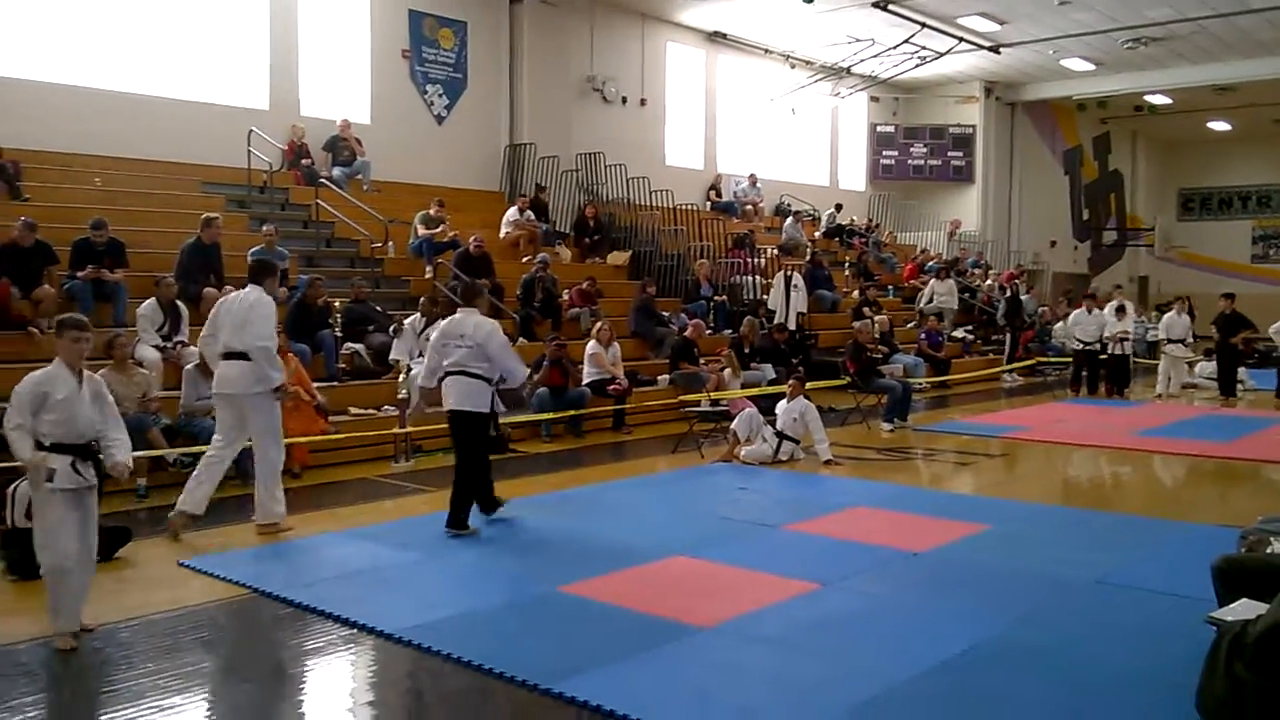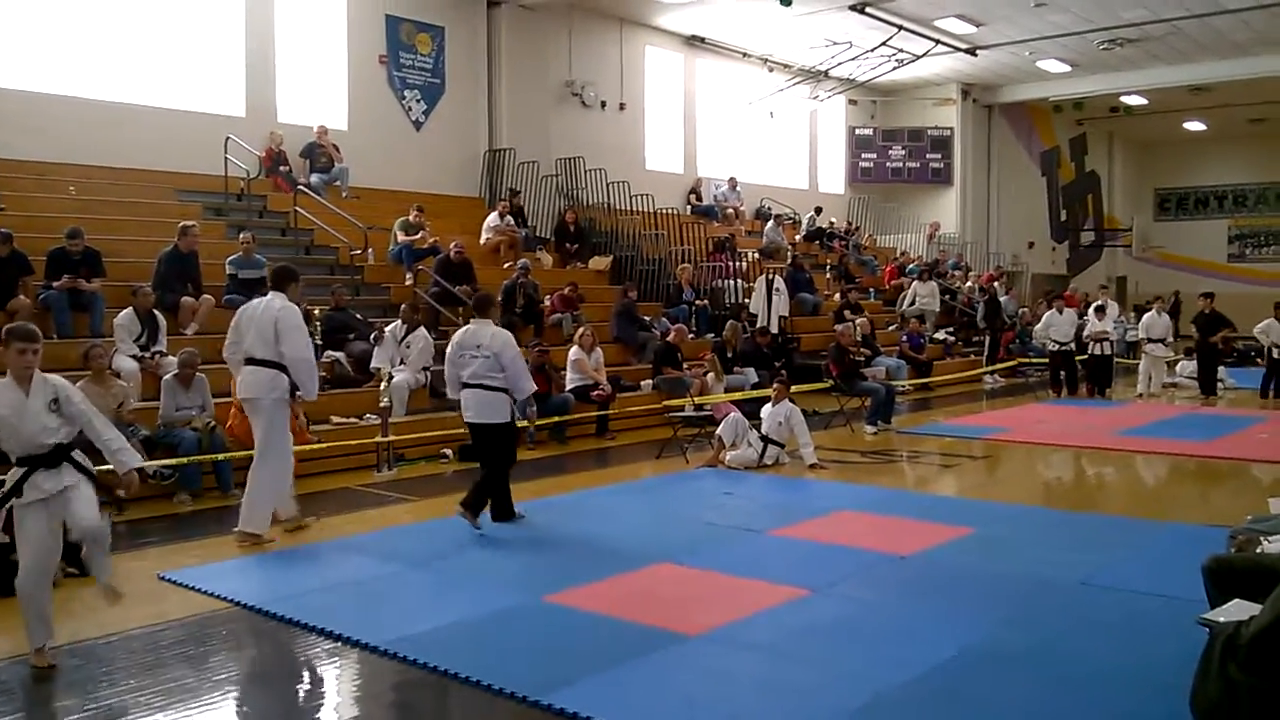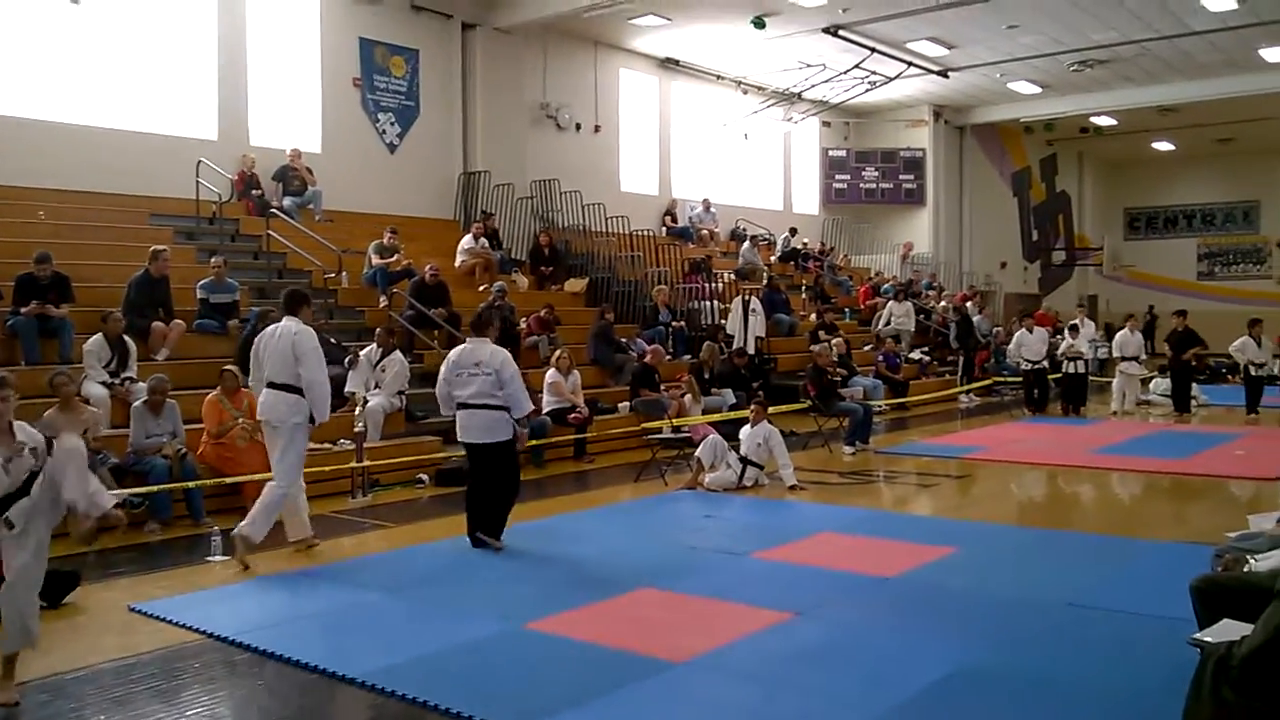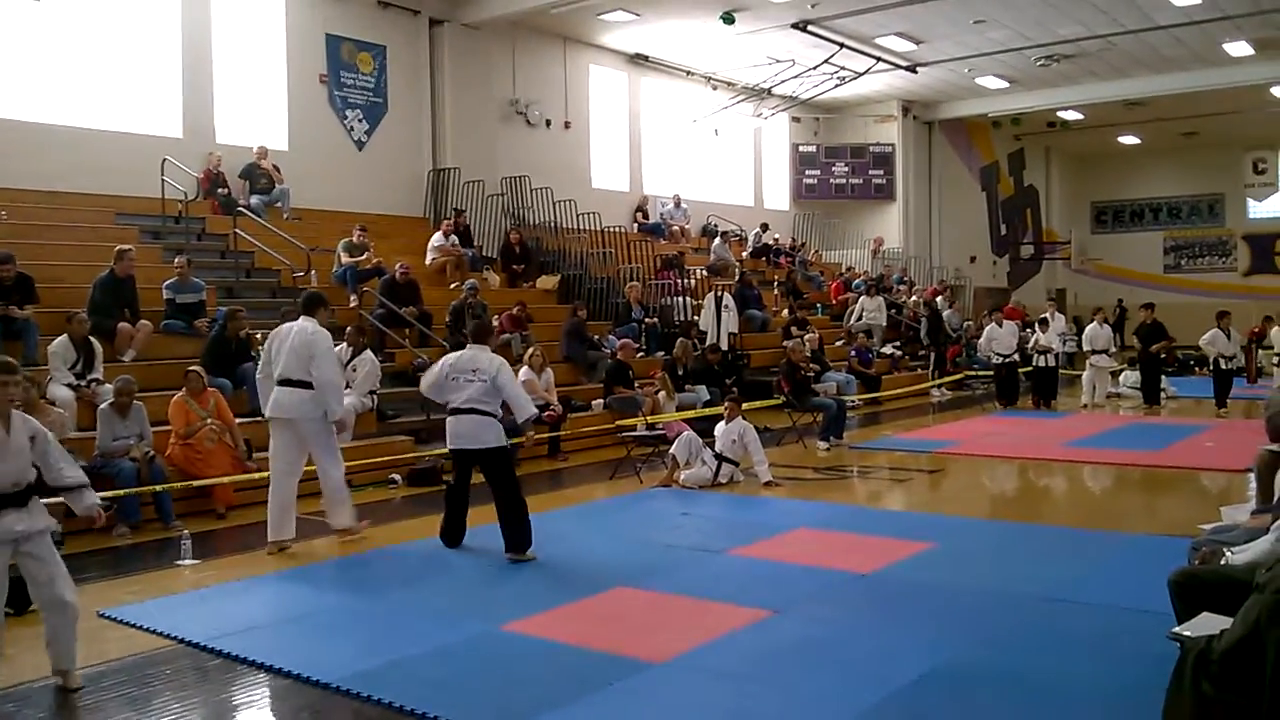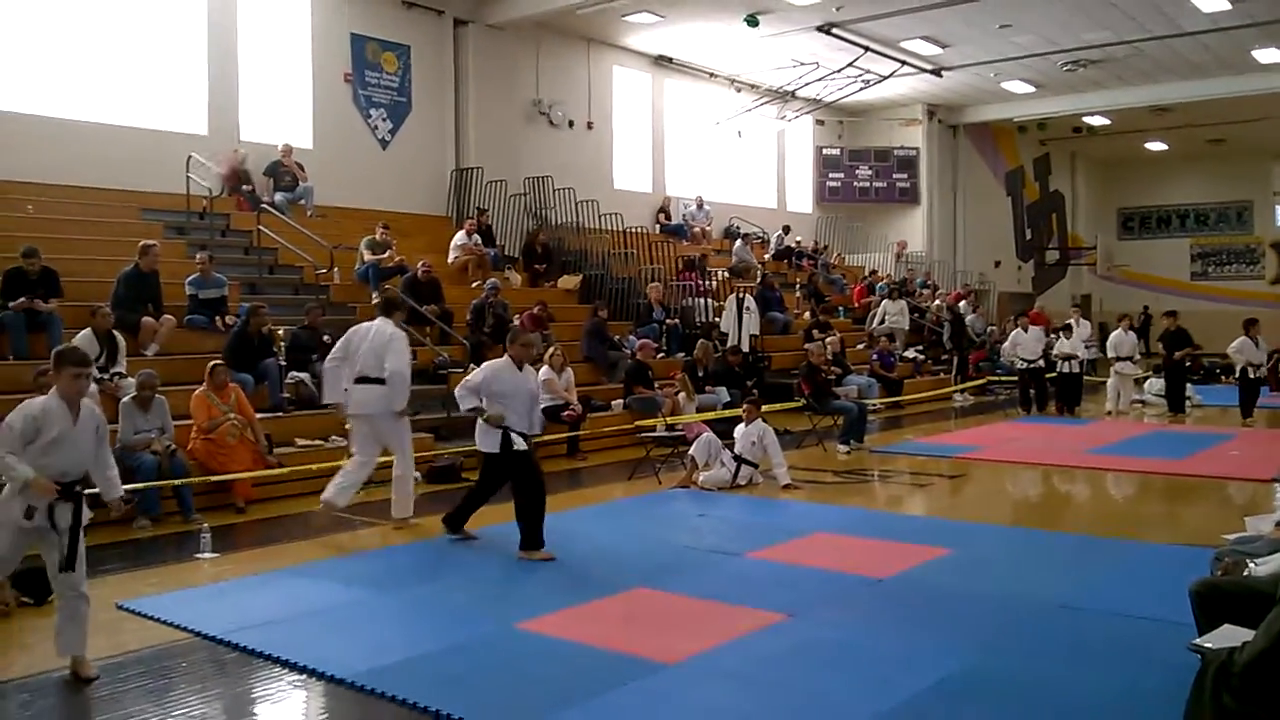
dt=0.3s
person 1, frame 1
left shoulder: (96, 385)
right shoulder: (37, 382)
left elbow: (112, 426)
left wrist: (119, 458)
right wrist: (29, 457)
left hip: (84, 470)
right hip: (51, 473)
left knee: (85, 550)
right knee: (61, 554)
left ankle: (70, 616)
right ankle: (63, 627)
person 1, frame 2
left shoulder: (56, 386)
left elbow: (95, 424)
left wrist: (125, 462)
left hip: (68, 471)
right hip: (30, 482)
left knee: (91, 528)
right knee: (33, 567)
left ankle: (102, 576)
right ankle: (39, 643)
person 1, frame 3
left shoulder: (27, 434)
left elbow: (65, 467)
left wrist: (105, 505)
left hip: (45, 499)
left knee: (69, 448)
left ankle: (83, 513)
person 1, frame 4
left shoulder: (28, 426)
left elbow: (60, 466)
left wrist: (88, 501)
left hip: (28, 517)
left knee: (59, 599)
left ankle: (64, 666)
person 1, frame 5
left shoulder: (94, 415)
right shoulder: (33, 411)
left elbow: (100, 457)
left wrist: (112, 492)
right wrist: (31, 479)
left hip: (67, 507)
left knee: (73, 585)
left ankle: (76, 655)
person 2, frame 1
left shoulder: (226, 301)
right shoulder: (263, 302)
left elbow: (206, 342)
right elbow: (260, 346)
right wrist: (277, 379)
left hip: (226, 376)
right hip: (253, 378)
left knee: (223, 446)
right knee: (269, 448)
left ankle: (186, 509)
right ankle: (269, 517)
person 2, frame 2
left shoulder: (248, 308)
right shoulder: (287, 310)
left elbow: (230, 352)
right elbow: (299, 355)
right wrist: (308, 391)
left hip: (248, 382)
right hip: (272, 385)
left knee: (278, 451)
right knee: (270, 457)
left ankle: (289, 514)
right ankle: (249, 528)
person 2, frame 3
left shoulder: (265, 334)
right shoulder: (303, 333)
left elbow: (255, 379)
right elbow: (314, 377)
right wrist: (321, 414)
left hip: (268, 403)
right hip: (292, 407)
left knee: (291, 473)
right knee: (286, 478)
left ankle: (301, 533)
right ankle: (247, 533)
person 2, frame 4
left shoulder: (279, 332)
right shoulder: (318, 335)
left elbow: (264, 374)
right elbow: (327, 377)
left wrist: (269, 407)
right wrist: (337, 413)
left hip: (280, 402)
right hip: (307, 404)
left knee: (282, 471)
right knee: (330, 465)
left ankle: (277, 537)
right ankle: (343, 523)
person 2, frame 5
left shoulder: (357, 331)
right shoulder: (395, 335)
left elbow: (332, 363)
right elbow: (398, 372)
left wrist: (337, 398)
right wrist: (401, 403)
left hip: (359, 398)
right hip: (385, 400)
left knee: (363, 458)
right knee: (403, 456)
left ankle: (332, 499)
right ankle: (402, 513)
person 3, frame 1
left shoulder: (445, 326)
right shoulder: (488, 326)
left elbow: (431, 362)
right elbow: (506, 361)
right wrist: (523, 383)
left hip: (453, 390)
right hip: (476, 393)
left knee: (469, 452)
right knee: (471, 458)
left ankle: (489, 502)
right ankle: (457, 521)
person 3, frame 2
left shoulder: (459, 337)
right shoulder: (501, 337)
left elbow: (450, 373)
right elbow: (517, 374)
left wrist: (462, 398)
left hip: (471, 403)
right hip: (496, 403)
left knee: (490, 459)
right knee: (499, 463)
left ankle: (503, 511)
right ankle: (471, 506)
person 3, frame 3
left shoulder: (455, 356)
right shoulder: (500, 355)
left elbow: (443, 391)
right elbow: (515, 392)
right wrist: (523, 426)
left hip: (467, 422)
right hip: (495, 422)
left knee: (478, 481)
right knee: (508, 480)
left ankle: (478, 535)
right ankle: (490, 531)
person 3, frame 4
left shoulder: (451, 360)
right shoulder: (497, 363)
left elbow: (428, 385)
right elbow: (516, 394)
right wrist: (528, 427)
left hip: (456, 428)
right hip: (485, 429)
left knee: (458, 485)
right knee: (507, 489)
left ankle: (451, 537)
right ankle: (517, 547)
person 3, frame 5
left shoulder: (530, 374)
right shoulder: (495, 368)
left elbow: (533, 407)
right elbow: (463, 391)
left wrist: (531, 435)
right wrist: (484, 414)
left hip: (514, 437)
right hip: (498, 438)
left knee: (487, 484)
right knee: (531, 485)
left ankle: (454, 524)
right ankle: (530, 546)
